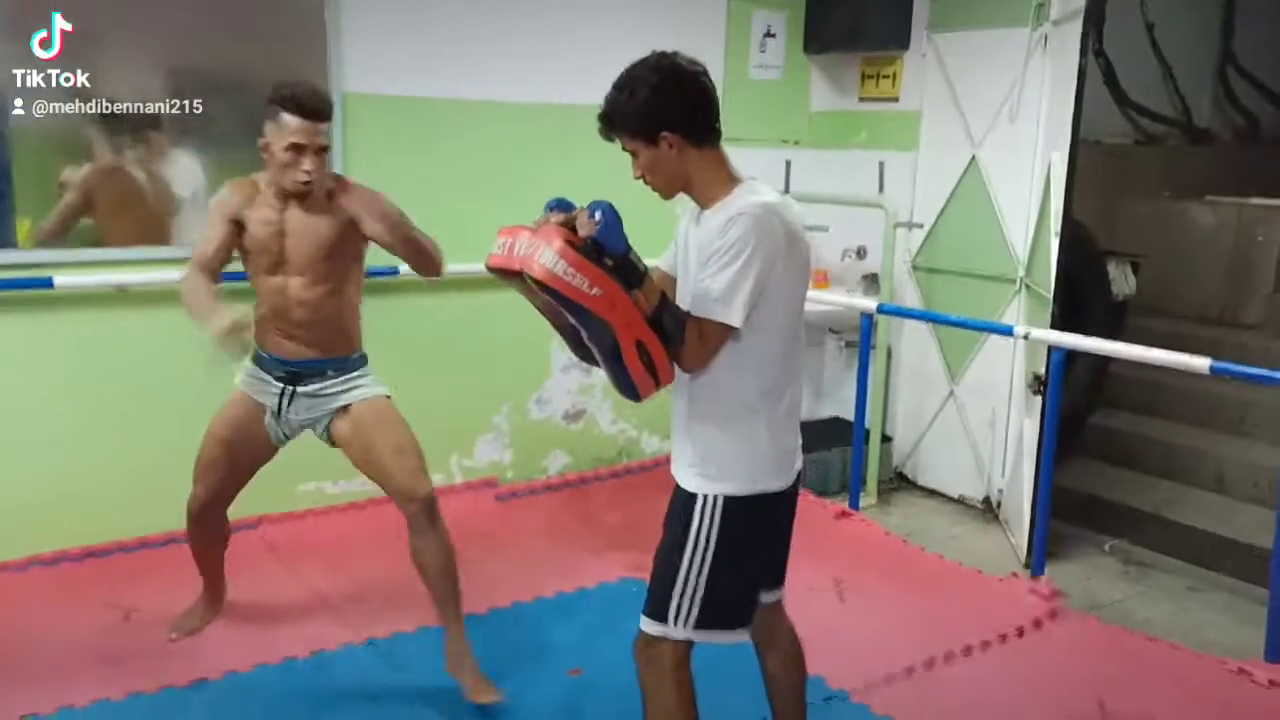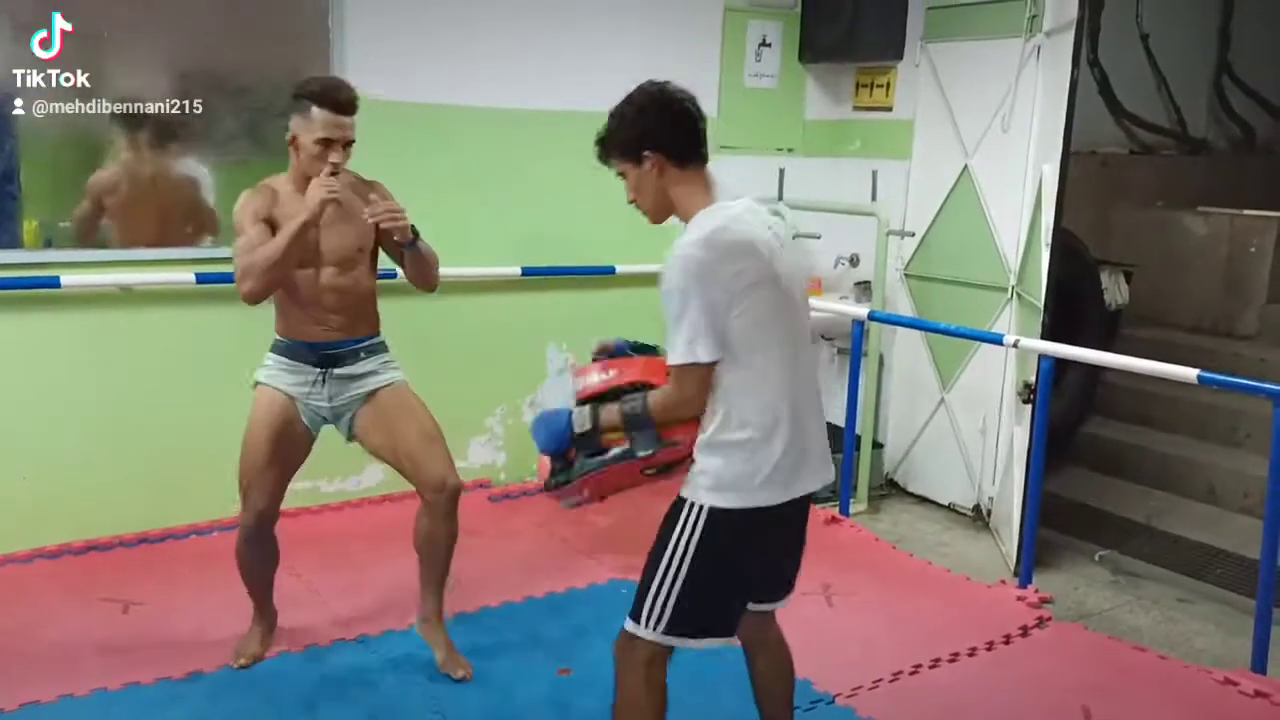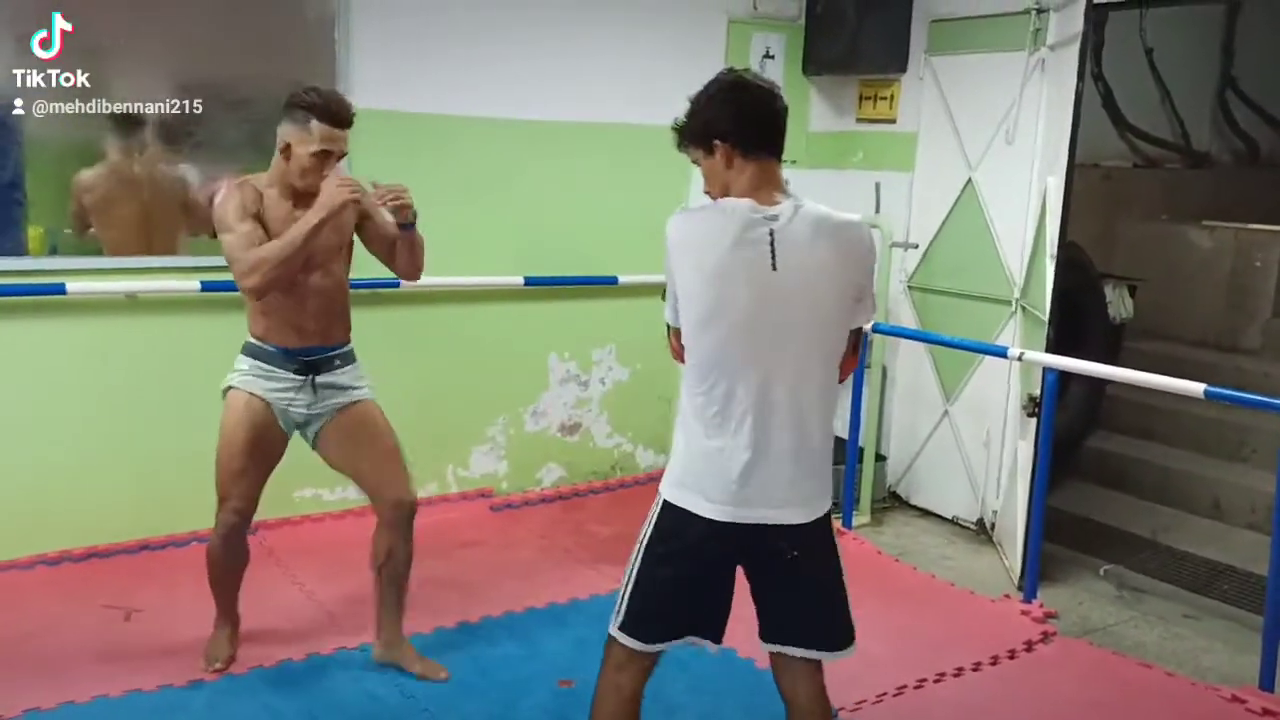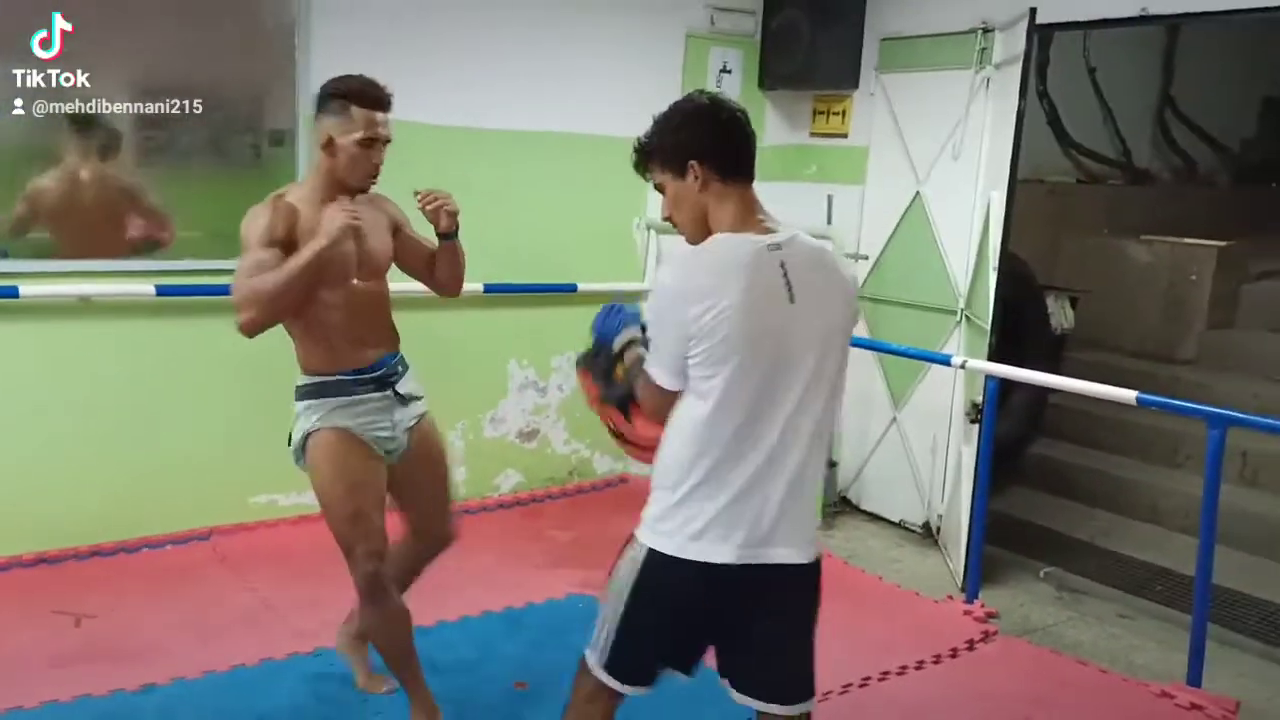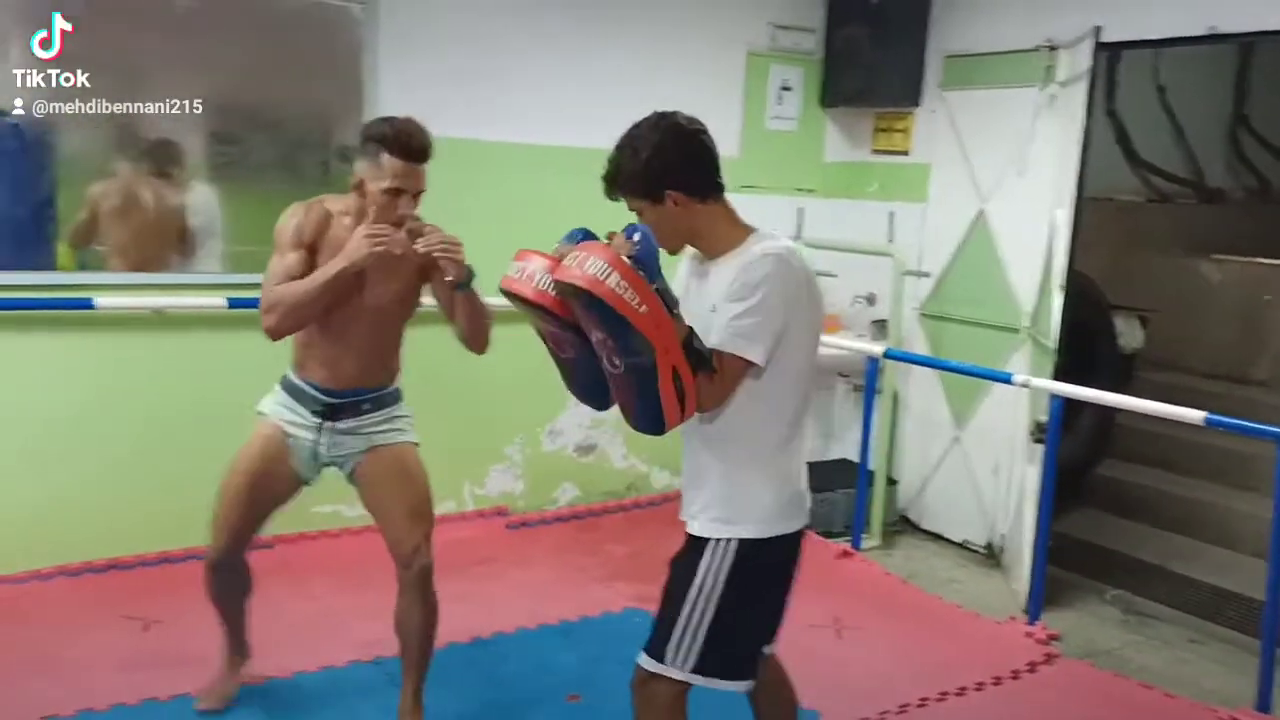
dt=1s
person 1, frame 1
left shoulder: (748, 222)
right shoulder: (709, 215)
left elbow: (691, 351)
right elbow: (656, 296)
left wrist: (620, 263)
right wrist: (590, 249)
left hip: (727, 474)
right hip: (761, 462)
left knee: (660, 646)
right knee: (764, 613)
person 1, frame 2
left shoulder: (696, 252)
right shoulder: (761, 224)
left elbow: (687, 400)
left wrist: (593, 417)
right wrist: (656, 354)
left hip: (735, 484)
right hip: (793, 471)
left knee: (640, 648)
right knee: (755, 617)
person 1, frame 3
left shoulder: (688, 233)
right shoulder: (849, 239)
right elbow: (843, 357)
left hip: (700, 494)
right hip: (797, 499)
left knee: (627, 659)
person 1, frame 4
left shoulder: (689, 280)
right shoulder: (833, 275)
left elbow: (658, 409)
left wrist: (627, 347)
left hip: (688, 541)
right hip: (787, 544)
person 1, frame 5
left shoulder: (769, 269)
right shoulder: (696, 263)
left elbow: (705, 392)
left hip: (742, 520)
right hip: (754, 510)
right knee: (751, 656)
person 2, frame 1
left shoulder: (351, 197)
right shoulder: (237, 198)
left elbow: (431, 267)
right elbow: (195, 274)
left wrist: (390, 222)
right wrist: (214, 315)
left hip: (346, 382)
right hip: (268, 379)
left knee: (421, 499)
right knee: (203, 504)
left ankle: (457, 654)
right ankle: (212, 595)
person 2, frame 2
left shoulder: (370, 195)
right shoulder: (259, 202)
left elbow: (427, 282)
right elbow: (249, 286)
left wrist: (407, 239)
right wrist: (306, 215)
left hip: (368, 368)
right hip: (291, 369)
left knee: (442, 485)
right knee: (255, 516)
left ankle: (432, 618)
right ankle: (264, 618)
person 2, frame 3
left shoulder: (346, 199)
right shoulder: (238, 198)
left elbow: (406, 267)
right elbow: (256, 281)
left wrist: (405, 222)
right wrist: (324, 211)
left hip: (339, 374)
right hip: (266, 374)
left knee: (401, 505)
right knee: (233, 519)
left ankle: (391, 636)
right ankle: (226, 623)
person 2, frame 4
left shoulder: (383, 210)
right shoulder: (273, 217)
left elbow: (447, 285)
right elbow: (249, 317)
left wrist: (447, 233)
right wrist: (323, 243)
left hip: (398, 388)
right hip: (331, 405)
left knee: (435, 536)
right knee: (373, 567)
left ankle: (356, 632)
person 2, frame 5
left shoulder: (430, 241)
right shoulder: (306, 221)
left elbow: (477, 341)
right elbow: (274, 318)
left wrist: (463, 282)
right wrist: (346, 260)
left hip: (379, 418)
right hip: (299, 406)
left knee: (418, 564)
right knee: (223, 545)
right ankle: (237, 653)
